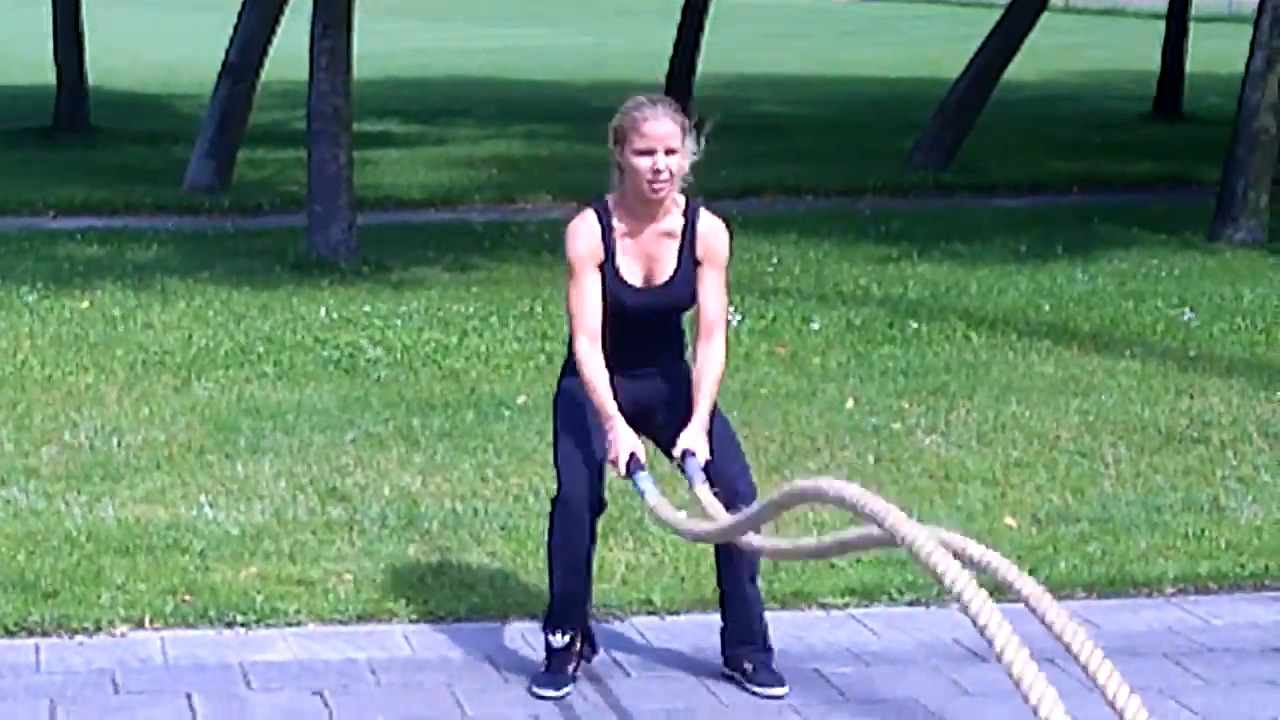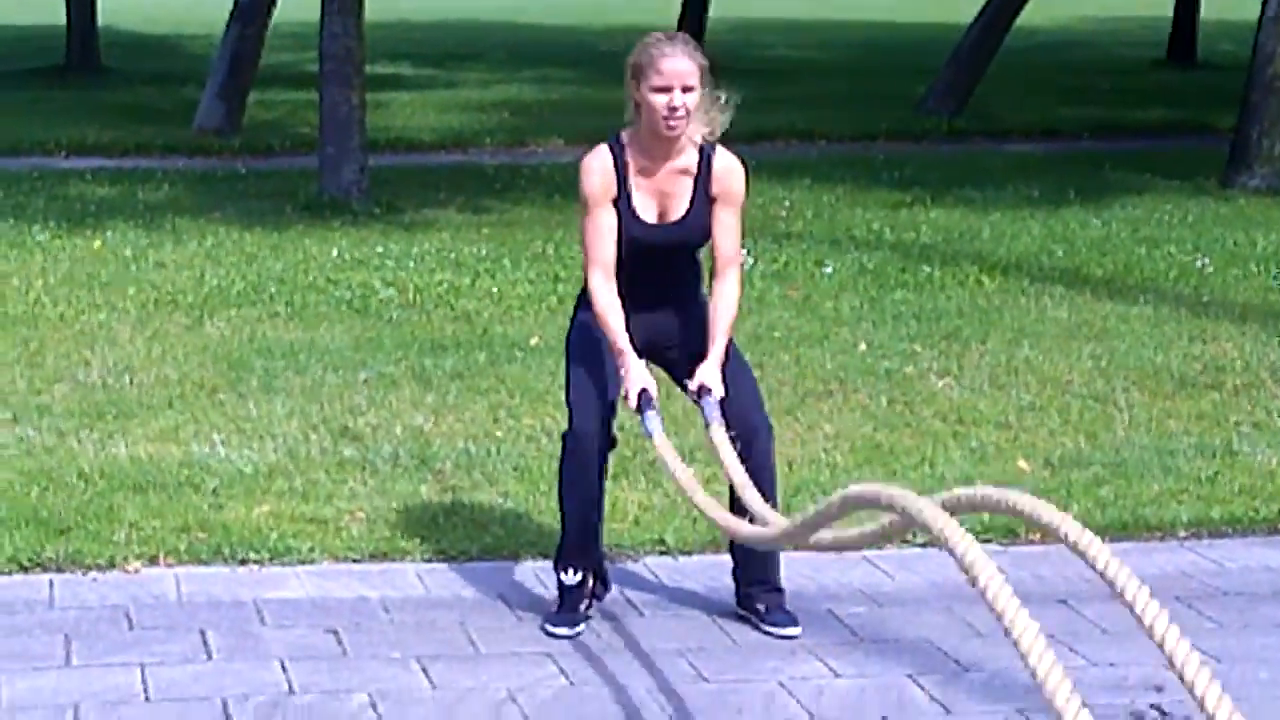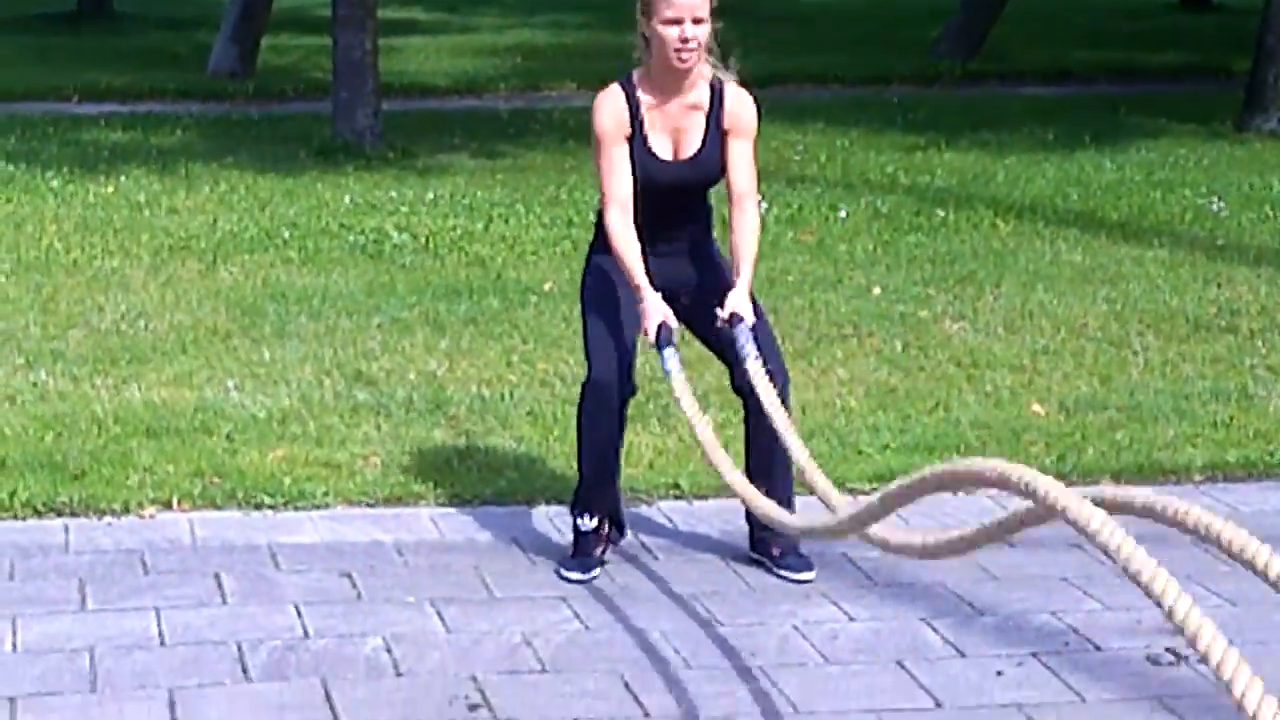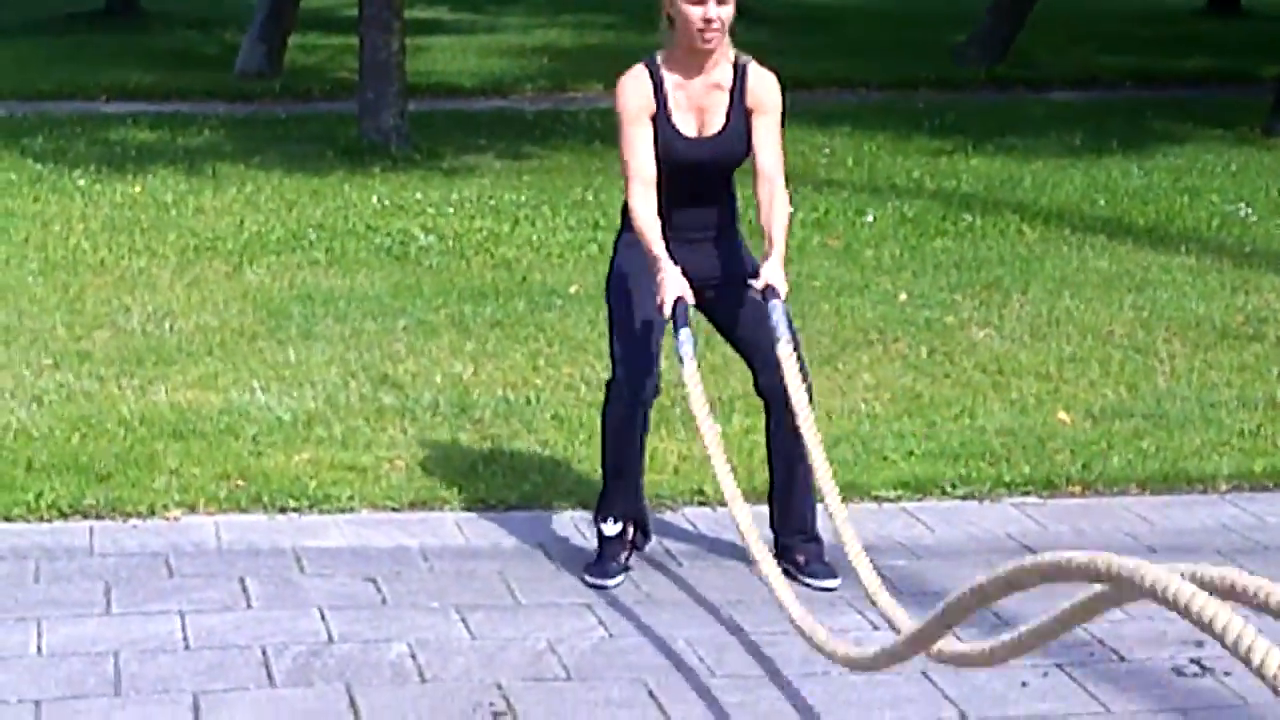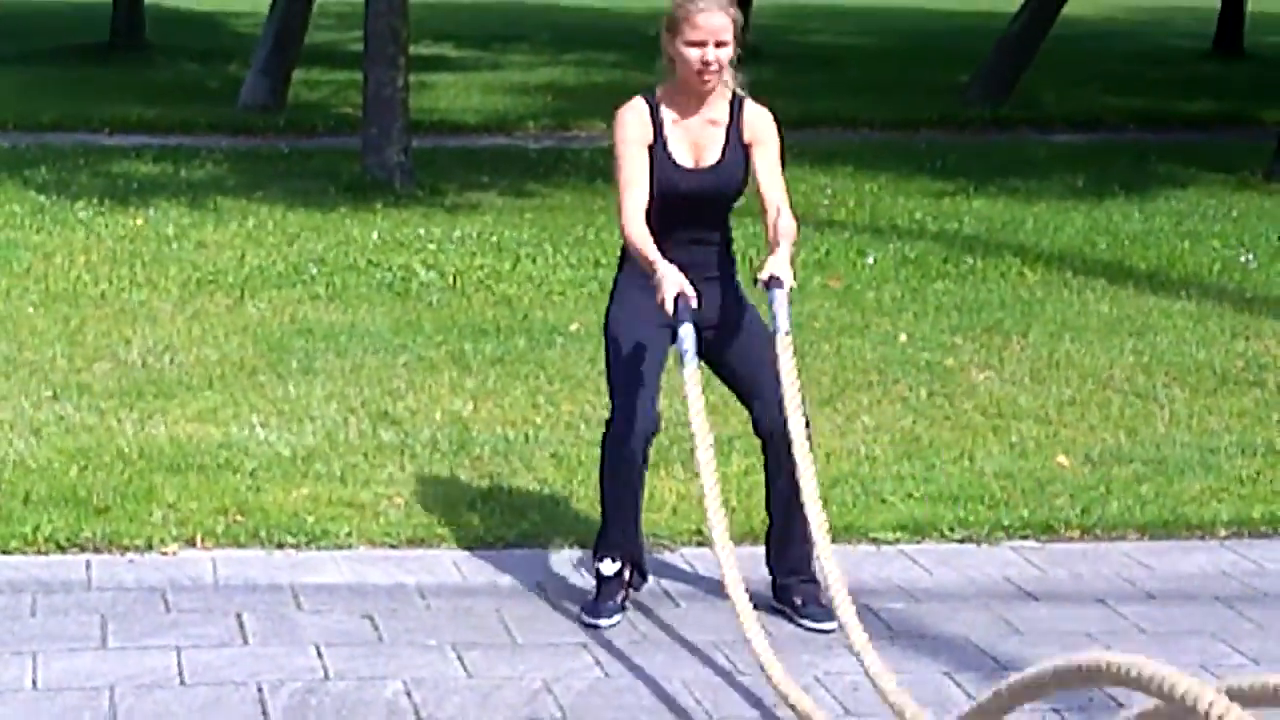
dt=0.5s
person 1, frame 1
left shoulder: (705, 228)
right shoulder: (588, 230)
left elbow: (713, 336)
right elbow: (586, 343)
left wrist: (699, 422)
right wrist: (614, 428)
left hip: (670, 380)
right hip: (597, 385)
left knee: (735, 494)
right knee: (577, 498)
left ankle: (745, 650)
right ankle: (564, 646)
person 1, frame 2
left shoulder: (723, 168)
right shoulder: (602, 165)
left elbow: (727, 277)
right elbow: (599, 279)
left wrist: (714, 361)
right wrist: (626, 361)
left hip: (685, 317)
right hip: (611, 323)
left knee: (752, 431)
right knee: (586, 436)
left ankle: (759, 588)
right ankle: (577, 584)
person 1, frame 3
left shoulder: (733, 102)
right shoulder: (614, 105)
left elbow: (744, 209)
right elbow: (617, 215)
left wrist: (741, 289)
right wrist: (645, 297)
left hip: (695, 254)
right hip: (621, 262)
left knee: (767, 376)
right knee: (608, 380)
left ankle: (772, 533)
right ankle: (593, 527)
person 1, frame 4
left shoulder: (757, 82)
right shoulder: (639, 82)
left elbow: (772, 182)
right elbow: (640, 193)
left wrist: (775, 259)
right wrist: (665, 268)
left hip: (721, 251)
right hip: (649, 257)
left knee: (788, 379)
right knee: (631, 382)
left ankle: (797, 539)
right ankle: (618, 531)
person 1, frame 5
left shoulder: (752, 118)
right shoulder: (638, 116)
left elbow: (776, 204)
right elbow: (631, 216)
left wrist: (781, 256)
right wrist: (661, 271)
left hip: (719, 288)
right hip: (646, 289)
left knee: (783, 417)
right knee: (631, 422)
left ankle: (794, 579)
right ankle: (615, 570)
